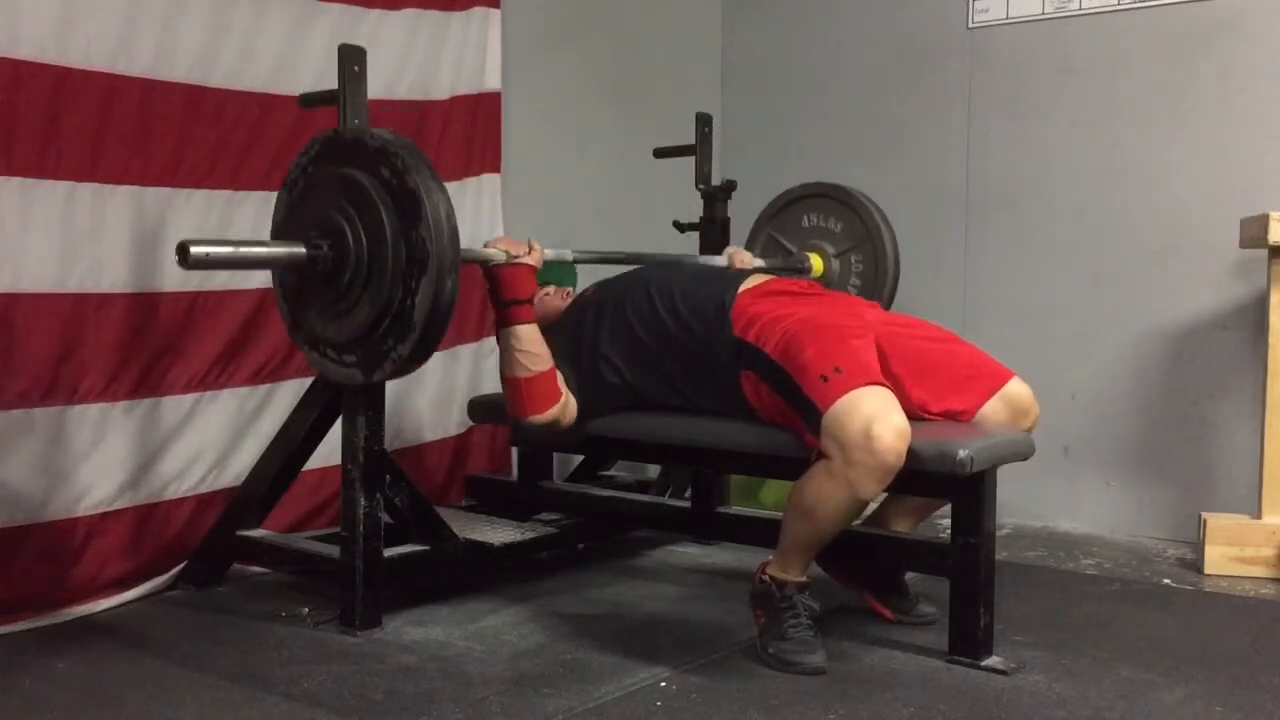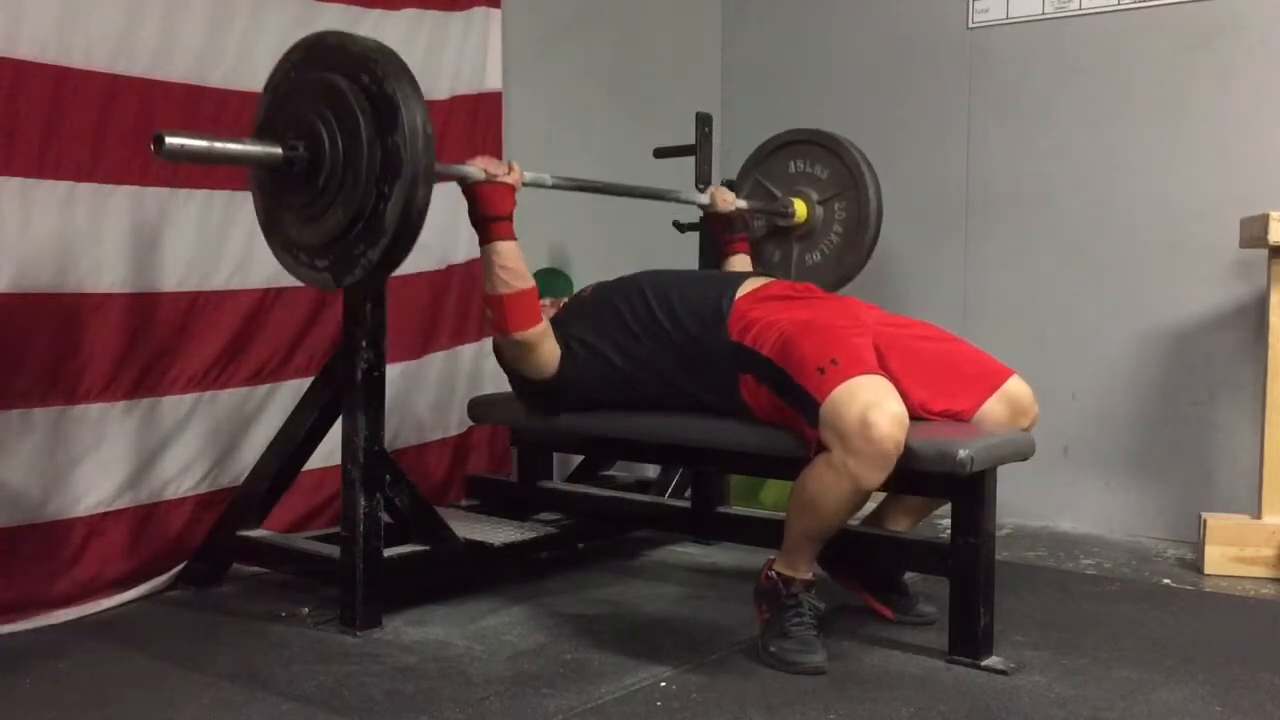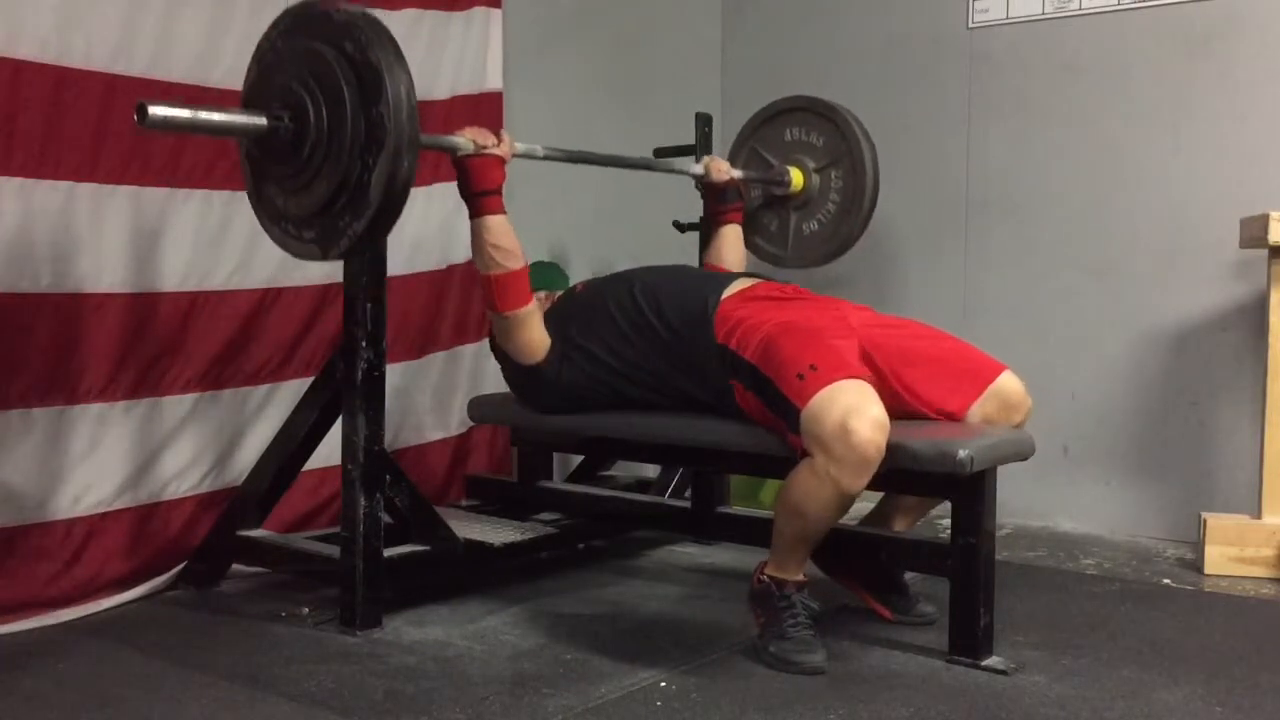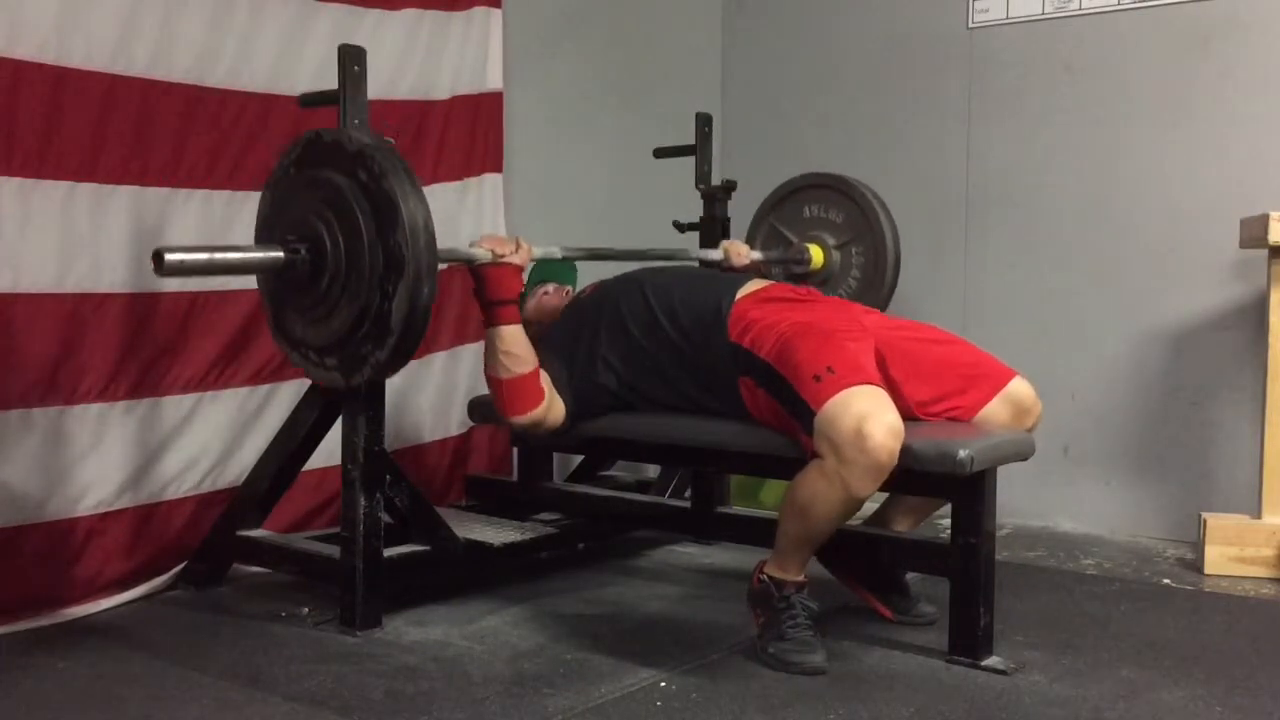
dt=0.4s
person 1, frame 1
left shoulder: (605, 316)
right shoulder: (561, 350)
right elbow: (540, 409)
left wrist: (744, 272)
right wrist: (512, 294)
left knee: (1012, 410)
right knee: (876, 441)
left ankle: (871, 550)
right ankle: (781, 586)
person 1, frame 2
left shoulder: (604, 326)
right shoulder: (555, 365)
right elbow: (516, 328)
left wrist: (732, 229)
right wrist: (494, 217)
left knee: (1011, 408)
right knee: (876, 429)
left ankle: (868, 552)
right ankle: (787, 584)
person 1, frame 3
left shoulder: (600, 316)
right shoulder: (547, 363)
left elbow: (721, 278)
right elbow: (505, 304)
left wrist: (725, 200)
right wrist: (484, 190)
left knee: (1004, 405)
right knee: (854, 436)
left ankle: (866, 556)
right ankle: (780, 585)
person 1, frame 4
left shoulder: (611, 314)
right shoulder: (557, 350)
right elbow: (526, 411)
left wrist: (743, 268)
right wrist: (499, 291)
left knee: (1014, 409)
right knee: (868, 441)
left ankle: (871, 550)
right ankle: (780, 585)
